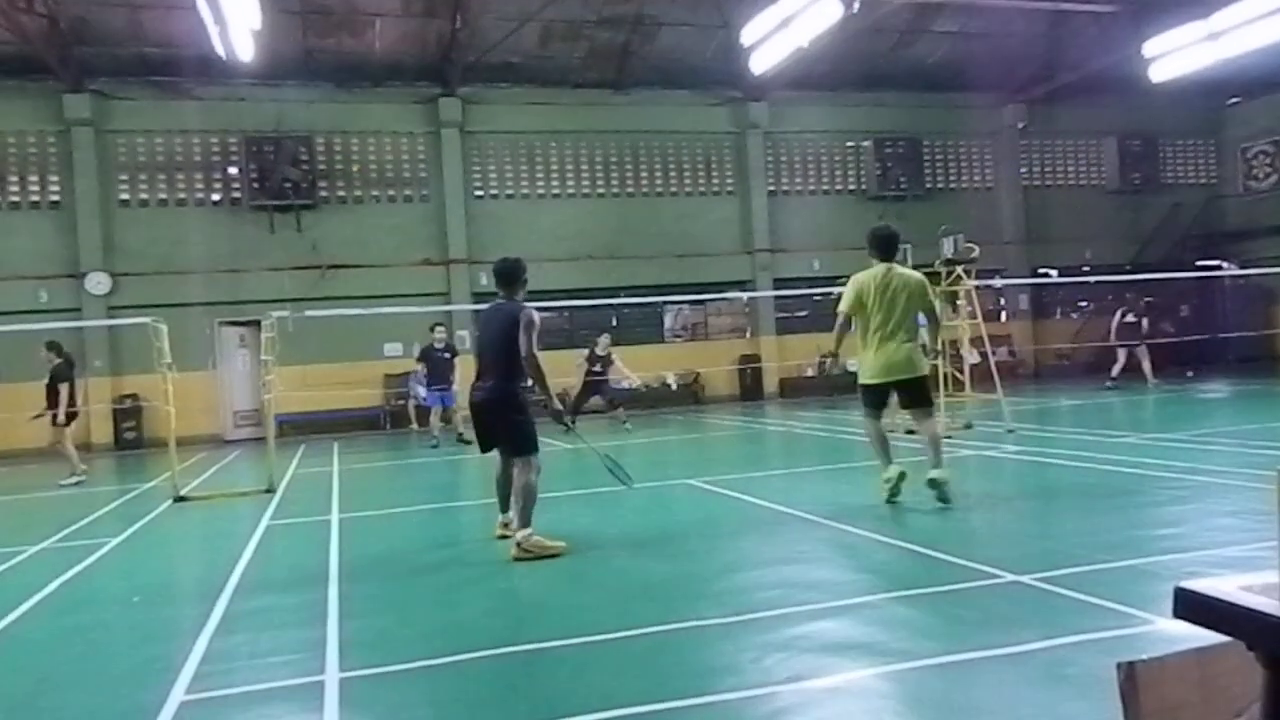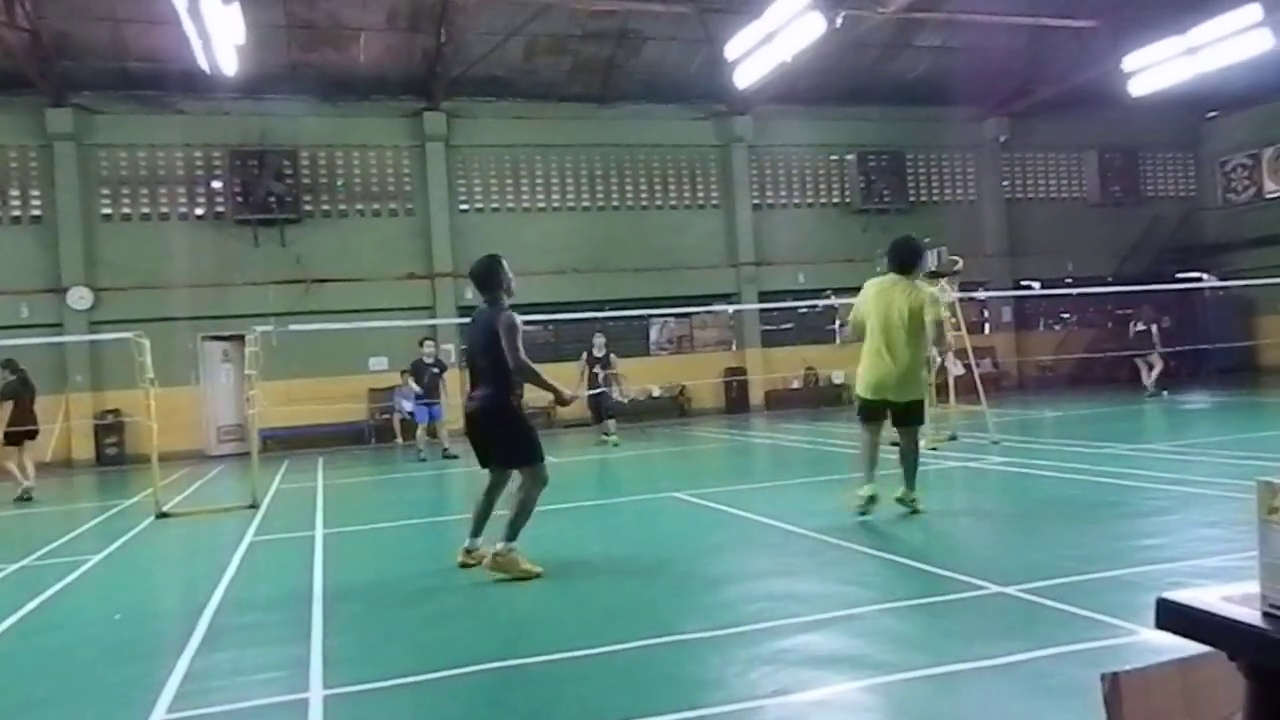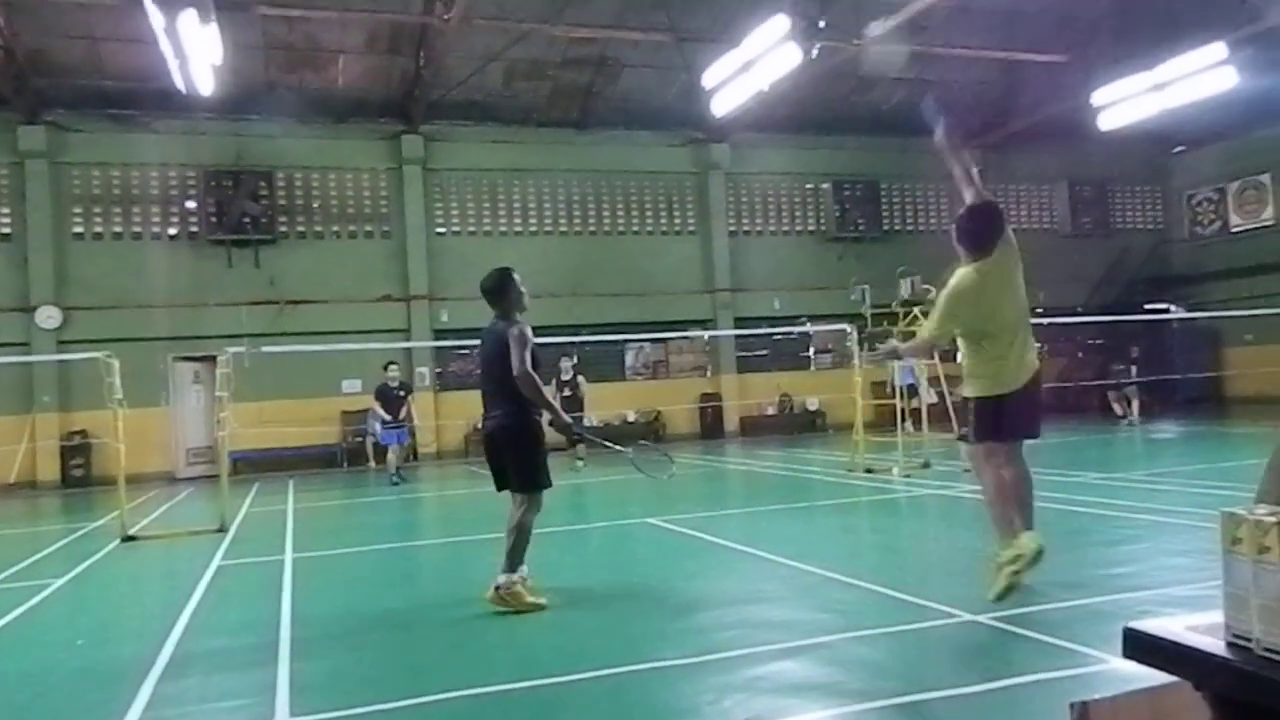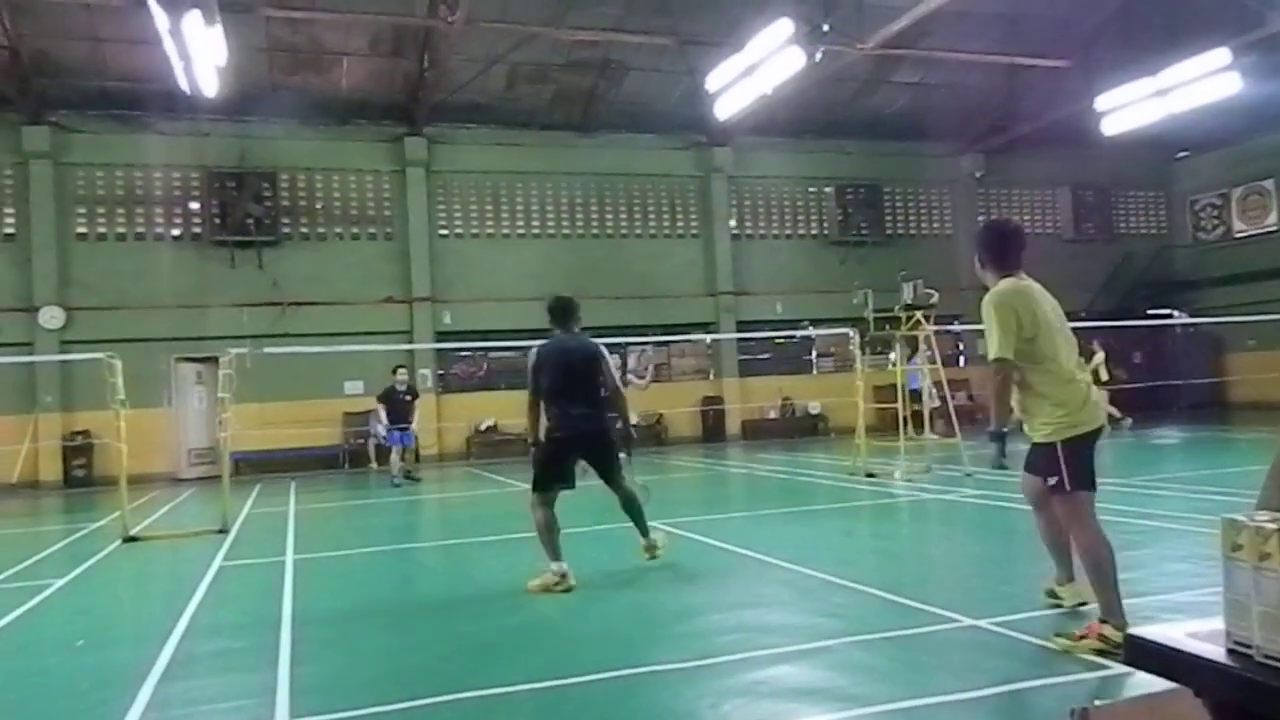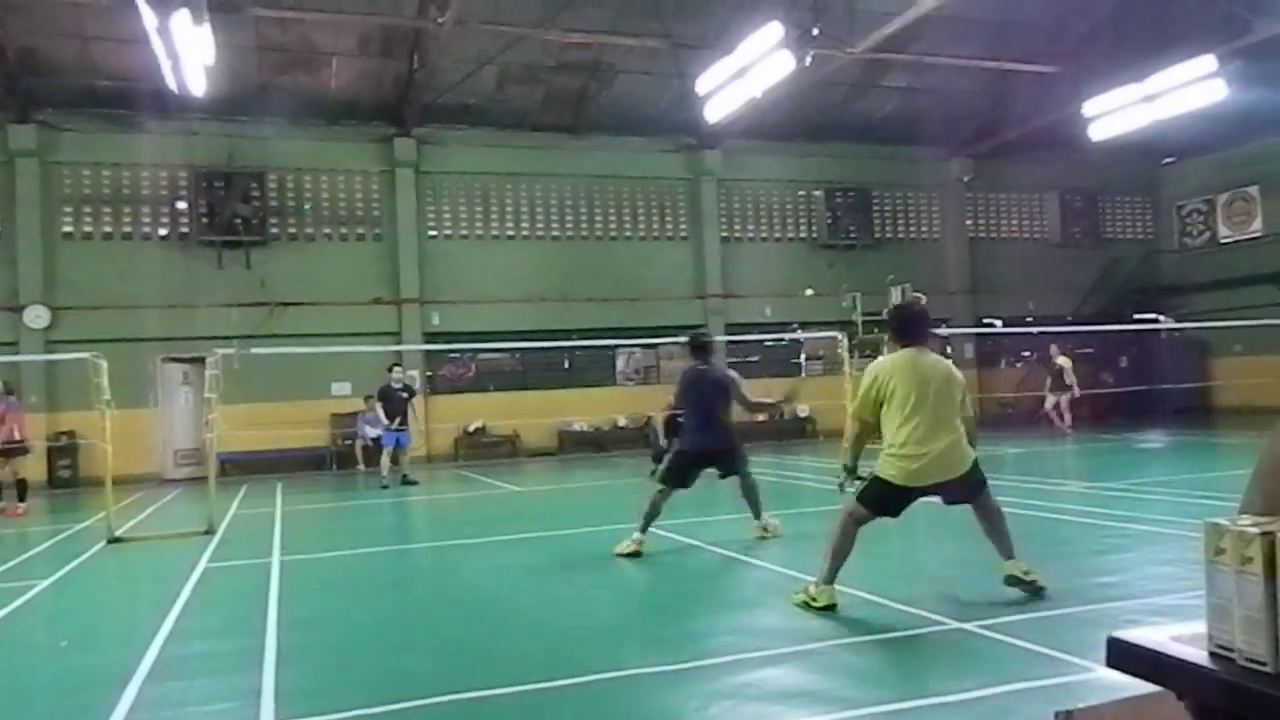
dt=0.7s
person 1, frame 1
left shoulder: (859, 282)
right shoulder: (916, 279)
left elbow: (843, 321)
right elbow: (934, 319)
left wrist: (834, 351)
right wrist: (933, 344)
left hip: (874, 365)
right hip: (910, 361)
left knee: (873, 420)
right knee: (926, 417)
left ankle: (890, 470)
right ankle: (936, 471)
person 1, frame 2
left shoulder: (871, 287)
right shoulder: (926, 295)
left elbow: (854, 324)
right elbow: (938, 340)
right wrist: (933, 349)
left hip: (872, 378)
right hip: (908, 380)
left knee: (871, 434)
right knee: (909, 437)
left ankle: (868, 486)
right ankle: (909, 492)
person 1, frame 3
left shoulder: (959, 289)
right shoulder: (1005, 248)
left elbow: (927, 345)
right elbow: (976, 193)
left wrist: (890, 351)
right wrist: (952, 151)
left hip: (986, 385)
right hip: (1023, 375)
left knee: (988, 467)
right knee: (1011, 461)
left ankle: (1017, 545)
right ankle: (1022, 536)
person 1, frame 4
left shoulder: (998, 299)
right shoulder: (1033, 292)
left elbow: (1001, 370)
left wrist: (997, 428)
right wrist: (1007, 411)
left hip: (1060, 421)
right hip: (1070, 415)
left knee: (1074, 517)
right knee: (1035, 492)
left ankle: (1112, 627)
right ankle: (1068, 583)
person 1, frame 5
left shoulder: (881, 369)
right shoulder: (951, 372)
left elbow: (860, 425)
right elbow: (967, 423)
left wrist: (850, 464)
left hip: (901, 468)
right hip: (953, 463)
left knee: (851, 517)
right knee: (984, 503)
left ankle: (823, 587)
right ankle: (1014, 567)
person 2, frame 1
left shoulder: (486, 315)
right shoulder: (525, 314)
right elbow: (528, 357)
right wrist: (551, 399)
left hip: (480, 396)
right hip: (506, 396)
left knee: (507, 456)
right knee: (528, 464)
left ankle: (506, 520)
right ankle: (523, 535)
person 2, frame 2
left shoulder: (477, 319)
right shoulder: (506, 318)
right elbow: (518, 365)
right wrist: (557, 391)
left hip: (477, 407)
right hip: (500, 407)
left knee: (498, 479)
right knee: (535, 477)
left ankle: (472, 547)
right ankle: (505, 550)
person 2, frame 3
left shoulder: (489, 334)
right shoulder: (518, 330)
right elbow: (523, 374)
right wrist: (556, 412)
left hip: (493, 426)
right hip: (519, 424)
left knee: (521, 502)
right knee: (529, 503)
left ankle: (516, 575)
right ankle: (506, 582)
person 2, frame 4
left shoulder: (539, 354)
right shoulder: (595, 349)
left elbow: (534, 400)
right elbow: (615, 390)
left wrist: (535, 438)
right wrist: (627, 425)
left hip: (560, 432)
right hip: (597, 429)
left knee: (541, 502)
right knee: (620, 485)
left ankle: (558, 570)
right ankle: (649, 541)
person 2, frame 5
left shoulder: (685, 377)
right shoulder: (727, 377)
left elbow: (676, 407)
right elbow: (750, 406)
right wrist: (780, 402)
left hip: (691, 445)
right hip: (724, 443)
left knee: (662, 490)
right knee: (745, 476)
left ankle: (637, 539)
right ankle: (761, 523)
